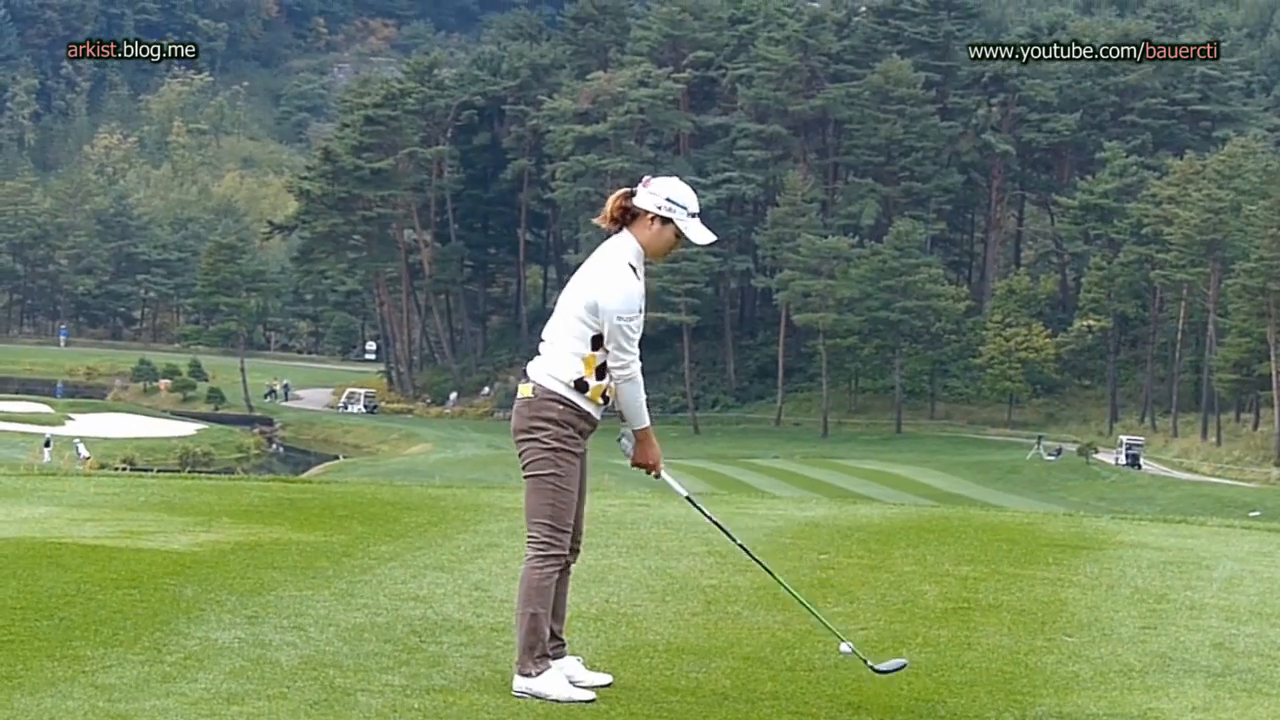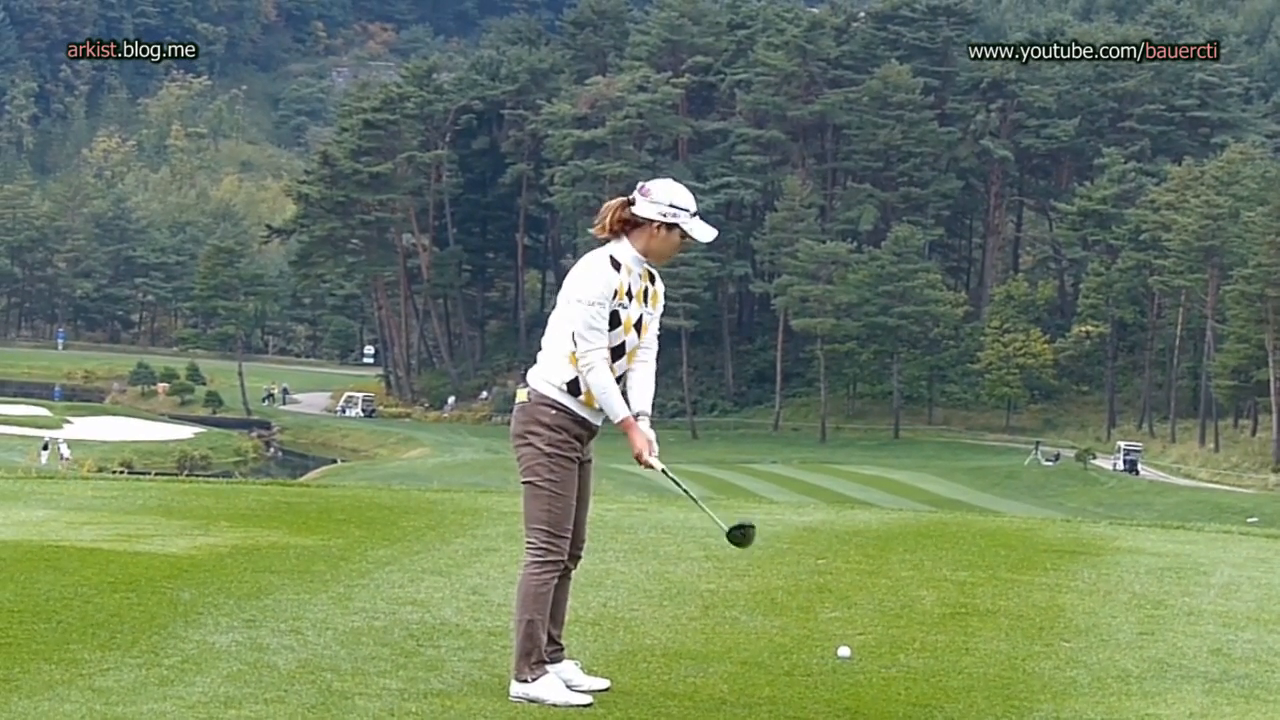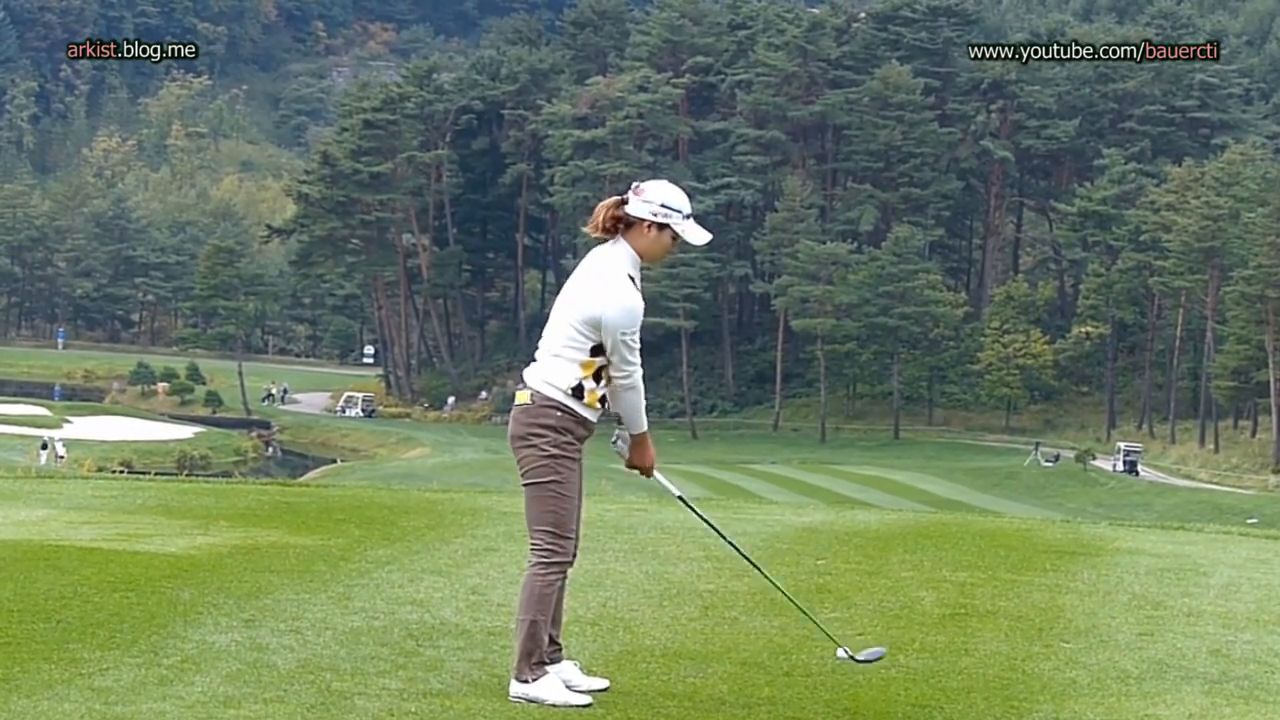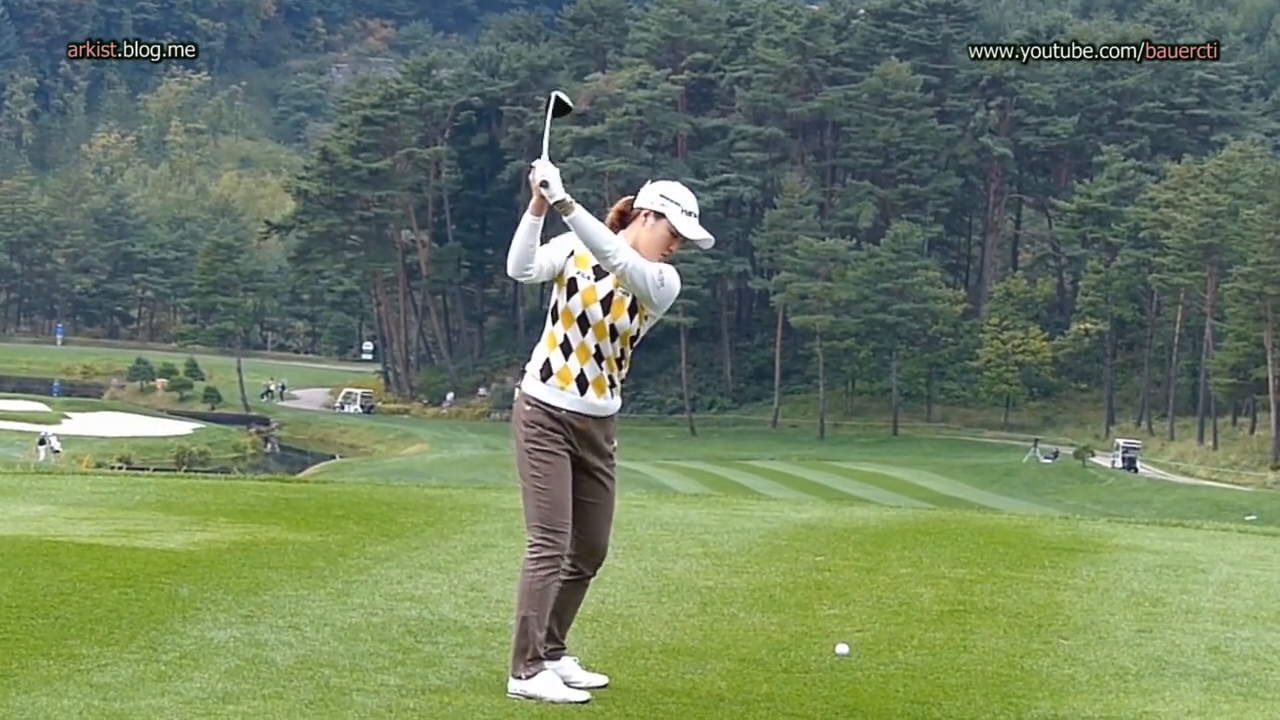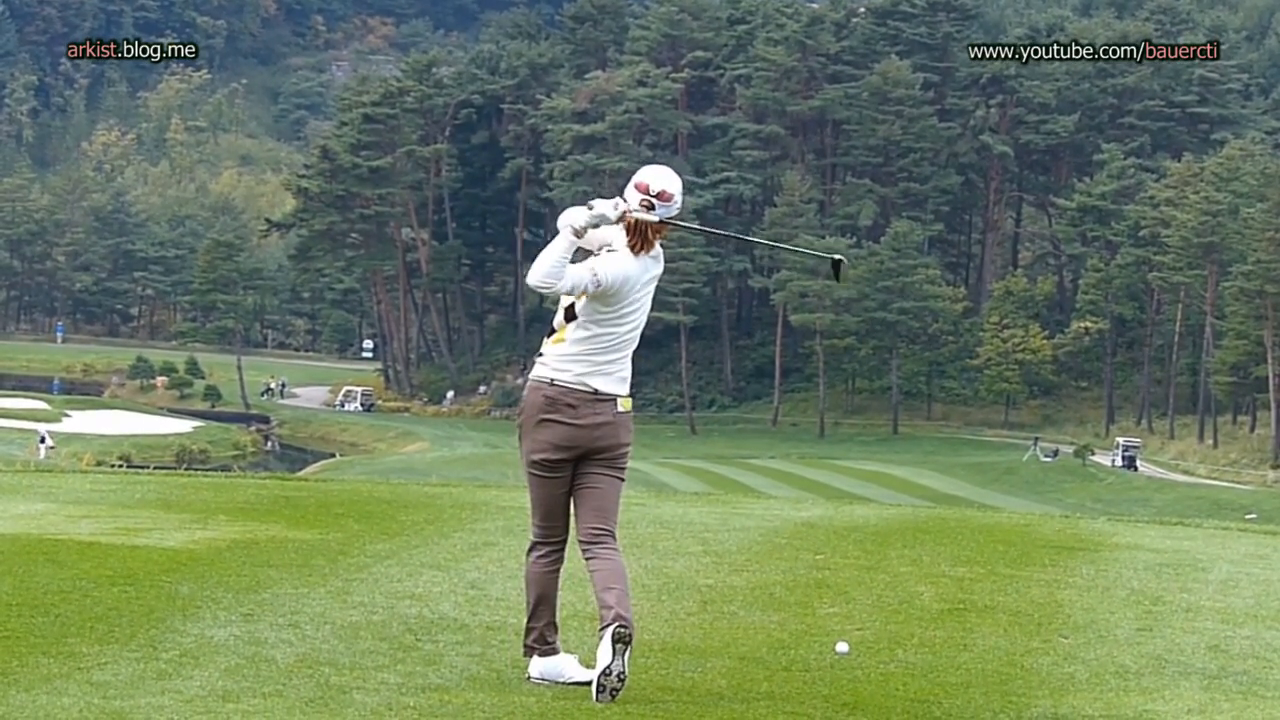
dt=1s
person 1, frame 1
left shoulder: (621, 262)
right shoulder: (620, 279)
left elbow: (621, 358)
right elbow: (624, 366)
left wrist: (637, 430)
right wrist: (645, 435)
left hip: (567, 417)
right hip: (552, 413)
left knee: (566, 545)
right knee: (548, 544)
left ankle: (553, 655)
right ankle: (531, 669)
person 1, frame 2
left shoulder: (651, 284)
right shoulder: (599, 273)
left elbow: (641, 359)
right elbow: (593, 360)
left wrist: (641, 420)
right wrist: (627, 425)
left hip: (575, 426)
right hip: (549, 418)
left knee: (567, 552)
right knee: (547, 550)
left ankle: (551, 660)
right ankle: (527, 675)
person 1, frame 3
left shoulder: (608, 264)
right shoulder: (619, 291)
right elbow: (625, 372)
left wrist: (633, 430)
right wrist: (640, 436)
left hip: (561, 422)
right hip: (548, 421)
left knee: (562, 551)
right knee: (551, 550)
left ankle: (550, 660)
right ankle: (527, 675)
person 1, frame 4
left shoulder: (664, 283)
right shoulder: (568, 244)
left elbow: (615, 264)
right elbow: (520, 269)
left wrist: (564, 203)
right wrist: (537, 205)
left hip: (596, 426)
right hip: (544, 413)
left knee: (589, 549)
right knee: (551, 543)
left ankle: (551, 653)
right ankle: (526, 670)
person 1, frame 5
left shoulder: (616, 269)
right shoulder: (649, 257)
left elbow: (541, 280)
right elbow: (568, 223)
left wrist: (591, 220)
left hip: (552, 404)
right hip: (609, 414)
left knee: (548, 538)
right knee: (599, 537)
left ankle: (543, 653)
right ankle: (616, 626)
